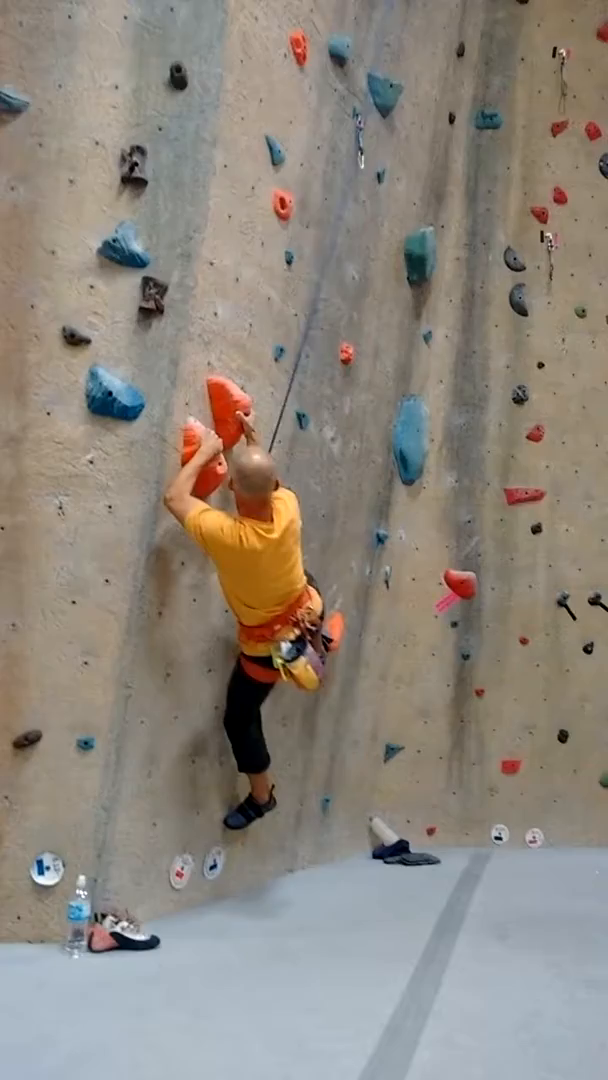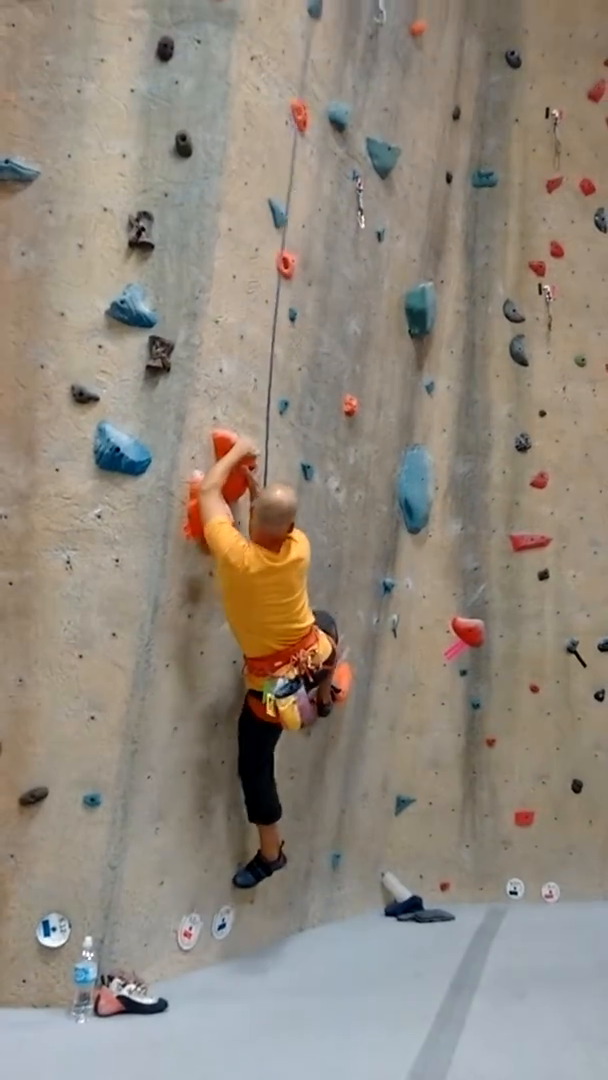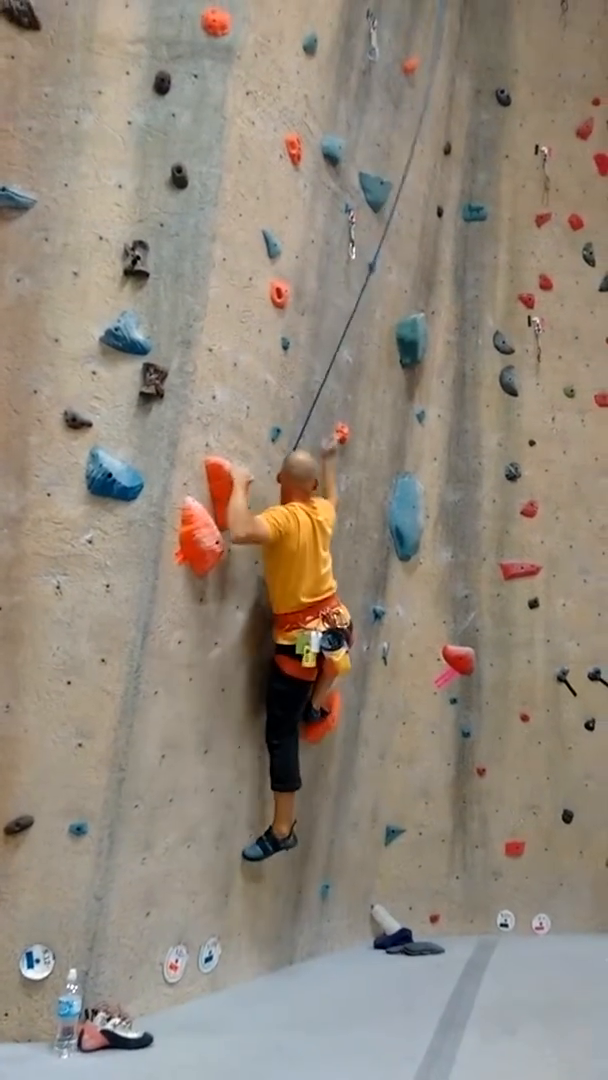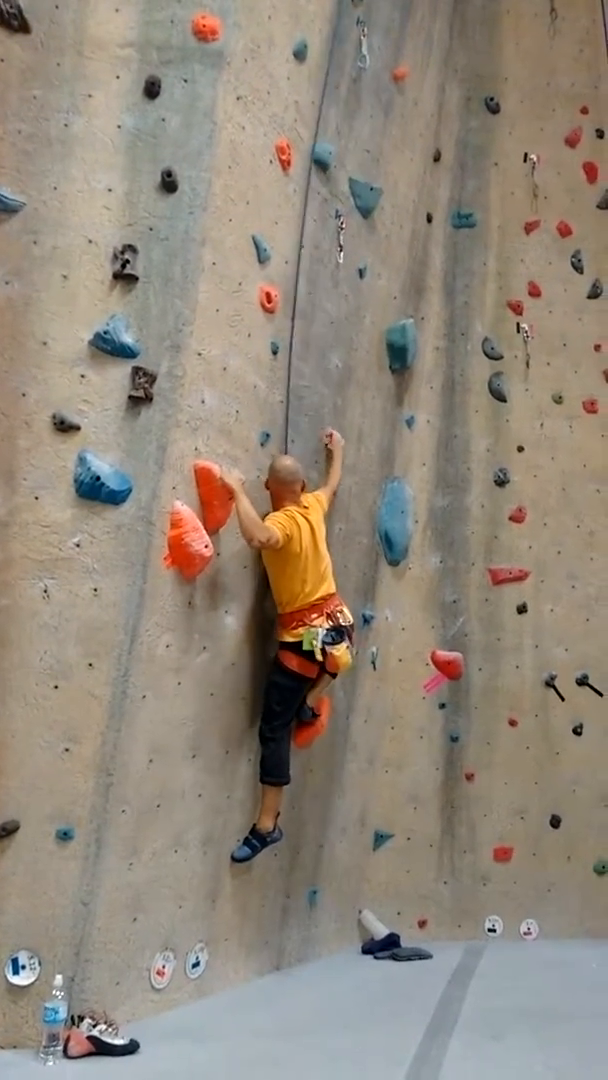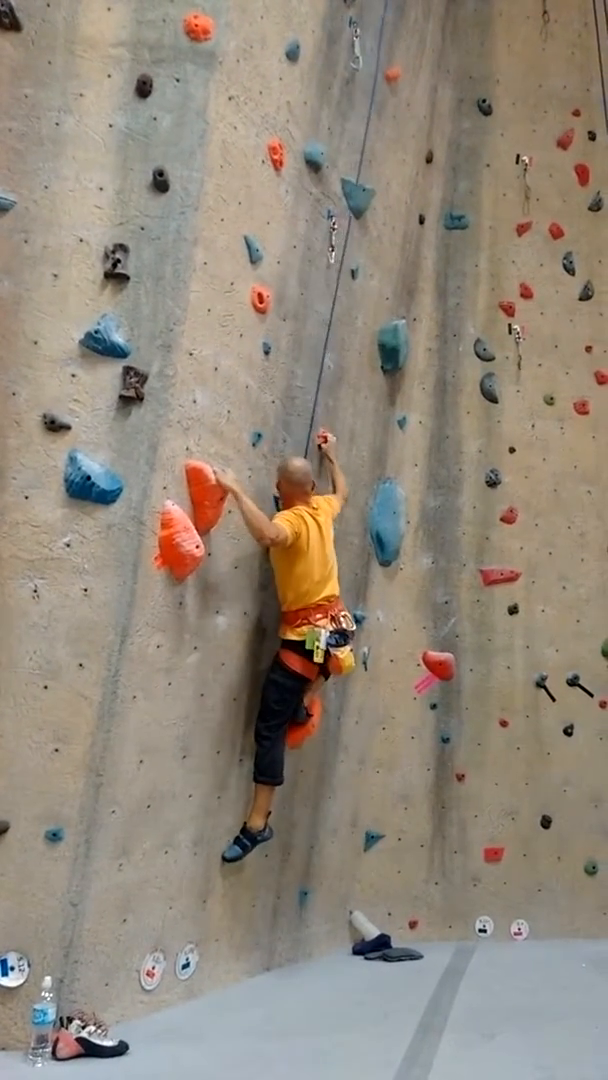
dt=0.7s
person 1, frame 1
left shoulder: (225, 535)
right shoulder: (288, 507)
left elbow: (174, 497)
right elbow: (269, 484)
left wrist: (205, 452)
right wrist: (253, 440)
left hip: (266, 644)
right hip: (306, 613)
left knee: (239, 719)
left ankle: (261, 798)
right ankle: (319, 638)
person 1, frame 2
left shoulder: (233, 555)
right shoulder: (299, 548)
left elbow: (208, 490)
left wrist: (238, 452)
right wrist: (256, 487)
left hip: (271, 678)
right hip: (314, 654)
left knee: (254, 765)
left ankle: (270, 854)
right ankle: (324, 696)
person 1, frame 3
left shoulder: (280, 519)
right shoulder: (323, 510)
left elbow: (238, 532)
left wrist: (240, 485)
right wrist: (330, 458)
left hip: (297, 637)
right hip: (333, 622)
left knee: (281, 735)
left ankle: (282, 829)
right ankle: (318, 704)
person 1, frame 4
left shoulder: (281, 522)
right shoulder: (314, 506)
left elbow: (257, 538)
right elbow: (333, 483)
left wrist: (237, 490)
right wrist: (337, 449)
left hip: (303, 633)
right hip: (335, 620)
left knee: (274, 728)
left ankle: (267, 825)
right ankle: (311, 703)
person 1, frame 5
left shoulder: (292, 520)
right shoulder: (323, 508)
left elbow: (267, 534)
right elbow: (342, 493)
left wrist: (236, 490)
right wrist: (331, 458)
left hip: (305, 633)
right hip: (335, 623)
left knee: (270, 726)
left ankle: (257, 824)
right ankle: (305, 703)
